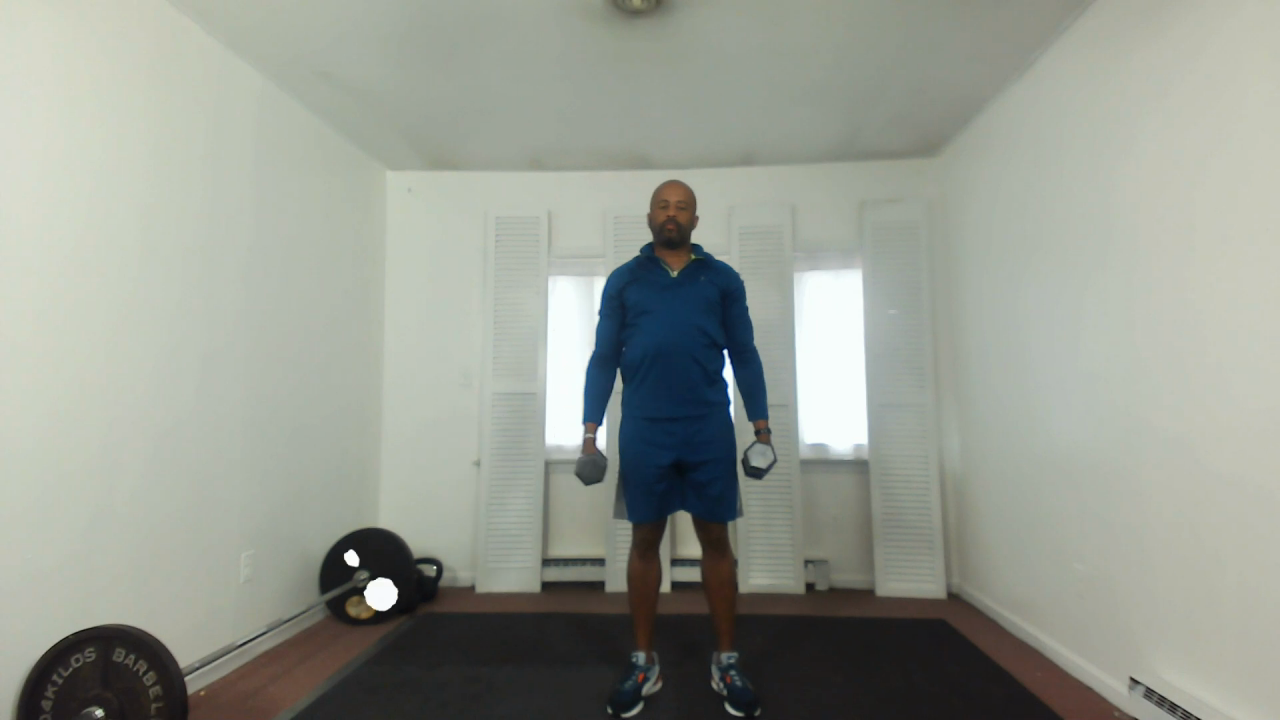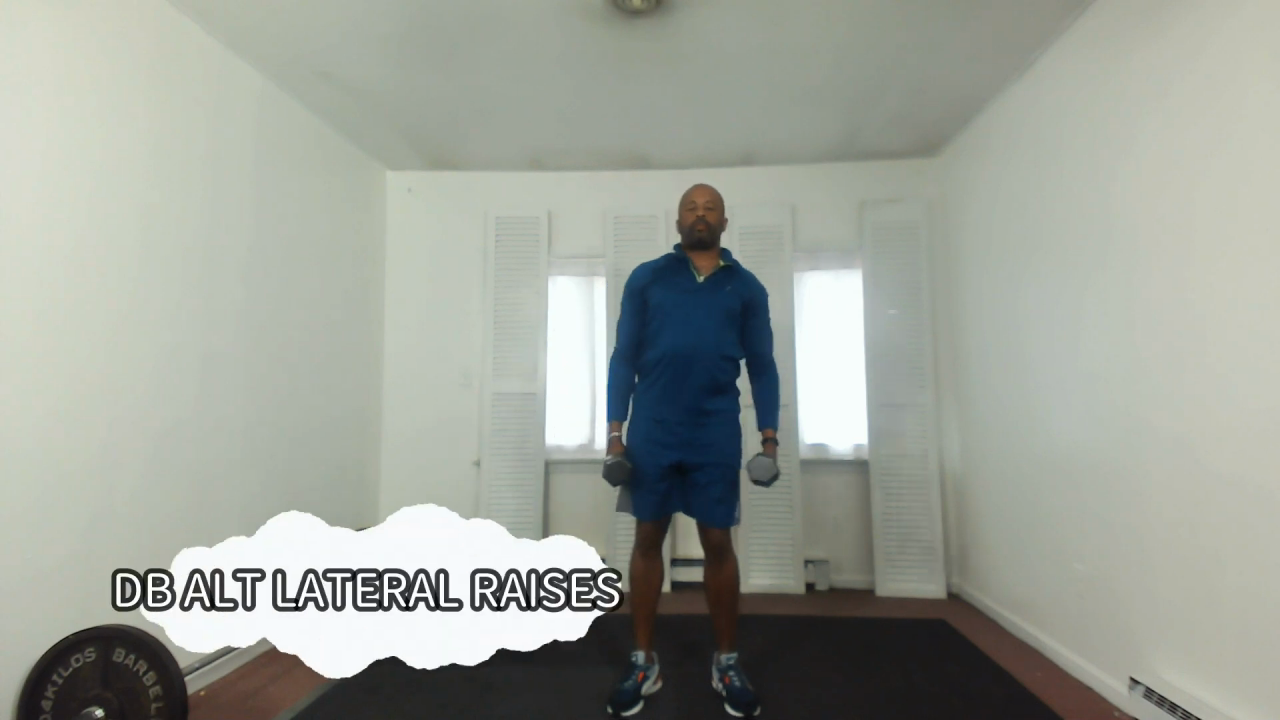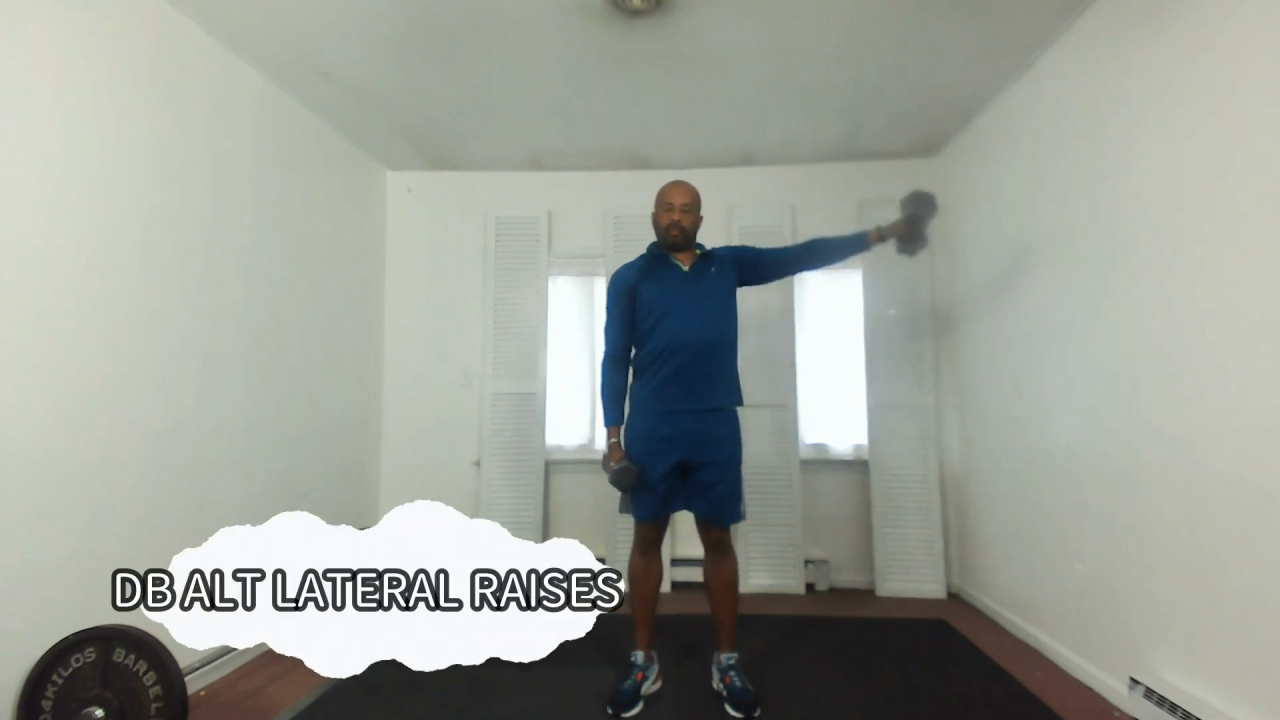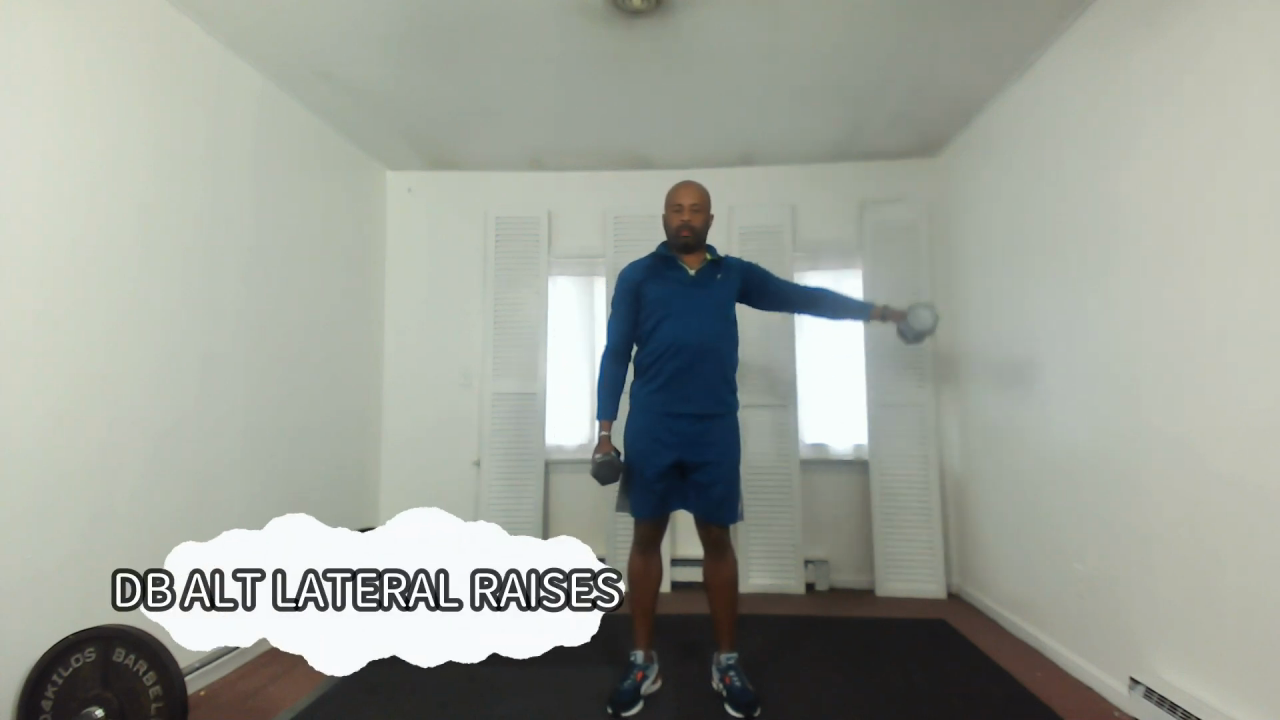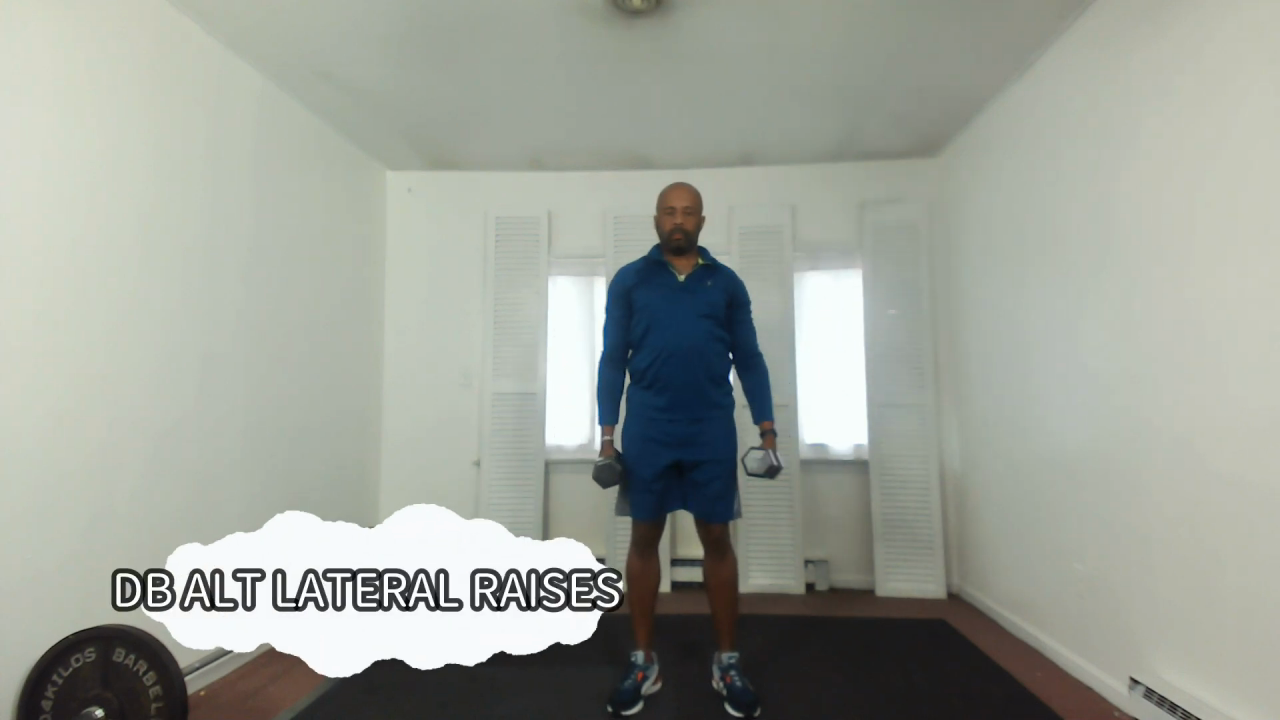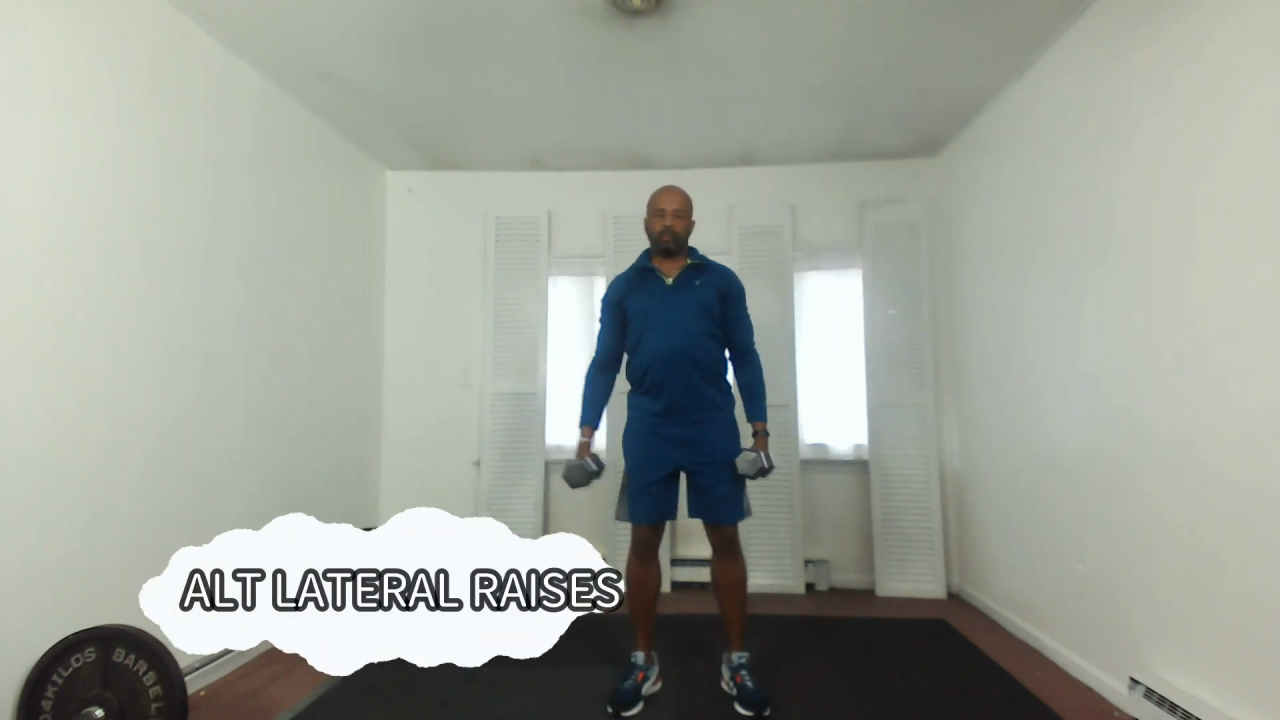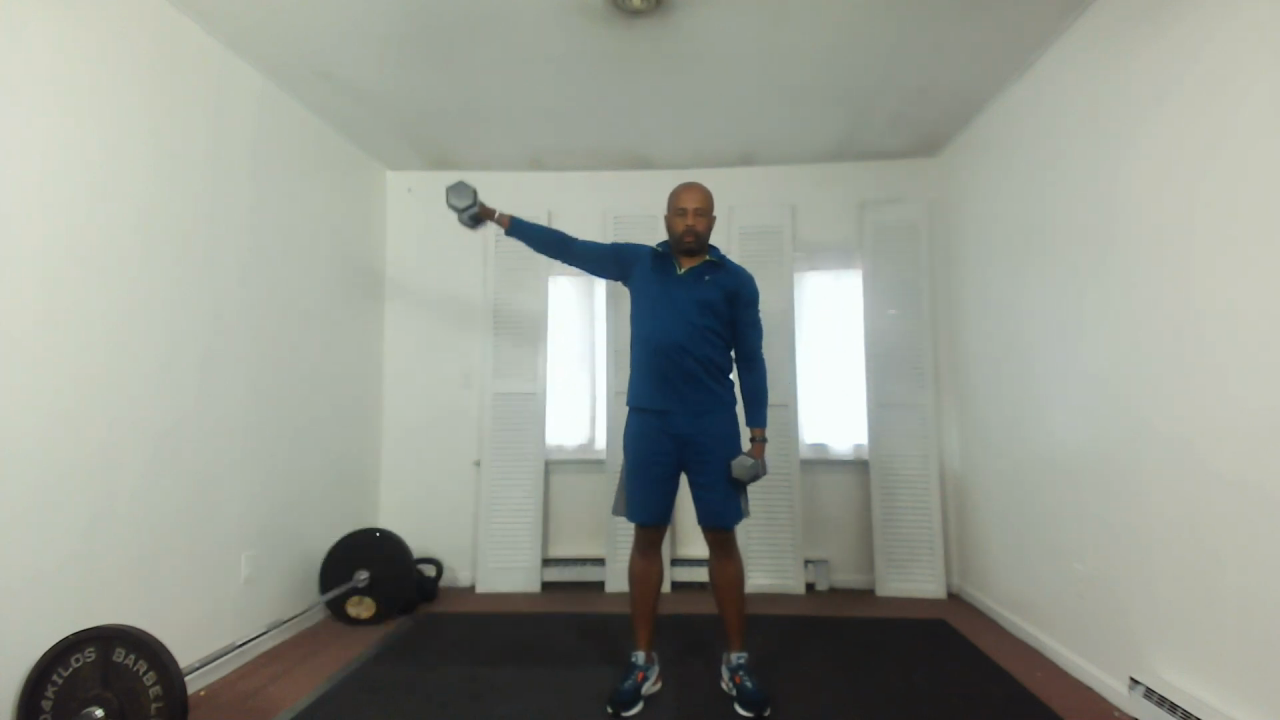
dt=0.7s
person 1, frame 1
left shoulder: (722, 279)
right shoulder: (623, 281)
left elbow: (745, 355)
right elbow: (604, 358)
left wrist: (761, 424)
right wrist: (591, 429)
left hip: (709, 429)
right hip: (644, 431)
left knee: (715, 540)
right knee: (645, 541)
left ankle: (726, 663)
right ankle: (643, 663)
person 1, frame 2
left shoulder: (747, 287)
right shoulder: (647, 278)
left elbow: (762, 366)
right elbow: (625, 356)
left wrist: (769, 434)
right wrist: (615, 429)
left hip: (717, 434)
right hip: (653, 430)
left knee: (718, 544)
right knee: (648, 540)
left ankle: (727, 663)
right ankle: (643, 663)
person 1, frame 3
left shoulder: (729, 265)
right shoulder: (629, 278)
left elbow: (800, 256)
right elbow: (615, 359)
left wrist: (878, 234)
right wrist: (613, 435)
left hip: (715, 426)
right hip: (651, 428)
left knee: (717, 540)
right knee: (647, 538)
left ankle: (727, 663)
right ankle: (643, 663)
person 1, frame 4
left shoulder: (734, 274)
right shoulder: (637, 276)
left elbow: (801, 296)
right elbow: (616, 353)
left wrist: (872, 310)
right wrist: (605, 427)
left hip: (715, 428)
right hip: (651, 428)
left knee: (718, 541)
right knee: (647, 538)
left ankle: (727, 663)
right ankle: (642, 662)
person 1, frame 5
left shoulder: (727, 282)
right shoulder: (629, 280)
left elbow: (749, 358)
right elbow: (613, 358)
left wrist: (766, 426)
right wrist: (608, 431)
left hip: (712, 431)
right hip: (647, 430)
left knee: (716, 539)
right knee: (644, 538)
left ankle: (727, 662)
right ankle: (643, 661)
person 1, frame 6
left shoulder: (722, 281)
right shoulder: (622, 288)
left elbow: (744, 357)
right elbow: (605, 364)
left wrist: (759, 427)
right wrist: (588, 432)
left hip: (713, 430)
right hip: (648, 431)
left knee: (725, 540)
right knee: (643, 542)
left ankle: (736, 663)
right ankle: (643, 663)
person 1, frame 7
left shoulder: (736, 281)
right shoulder: (637, 263)
left elbow: (750, 360)
right elbow: (568, 247)
left wrist: (758, 433)
right wrist: (503, 219)
left hip: (713, 425)
right hip: (649, 423)
left knee: (721, 539)
right knee: (647, 538)
left ankle: (736, 663)
right ankle: (643, 663)
